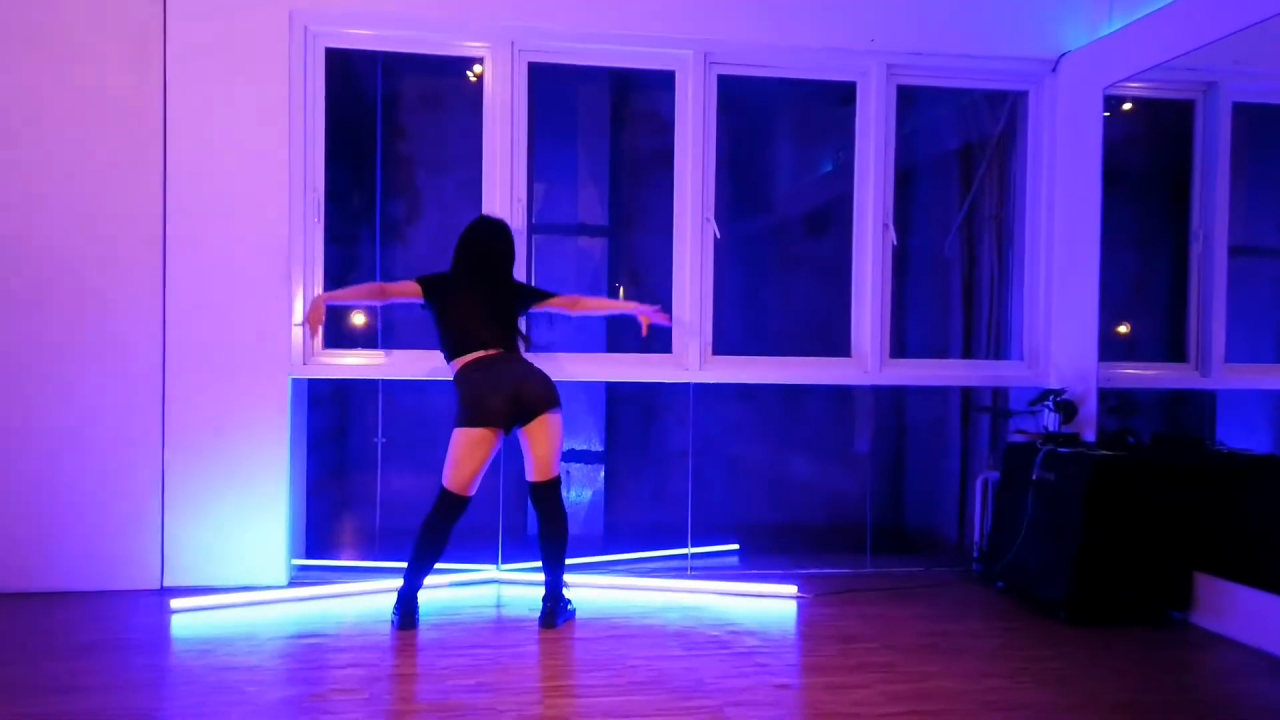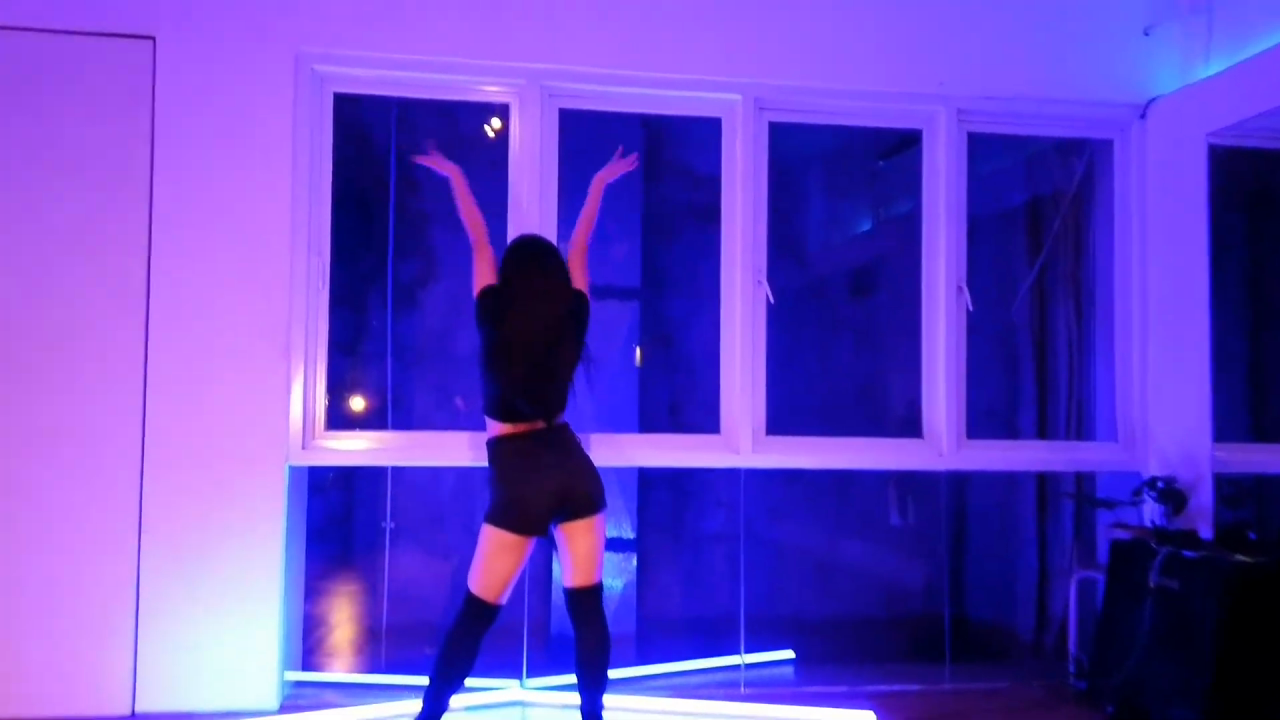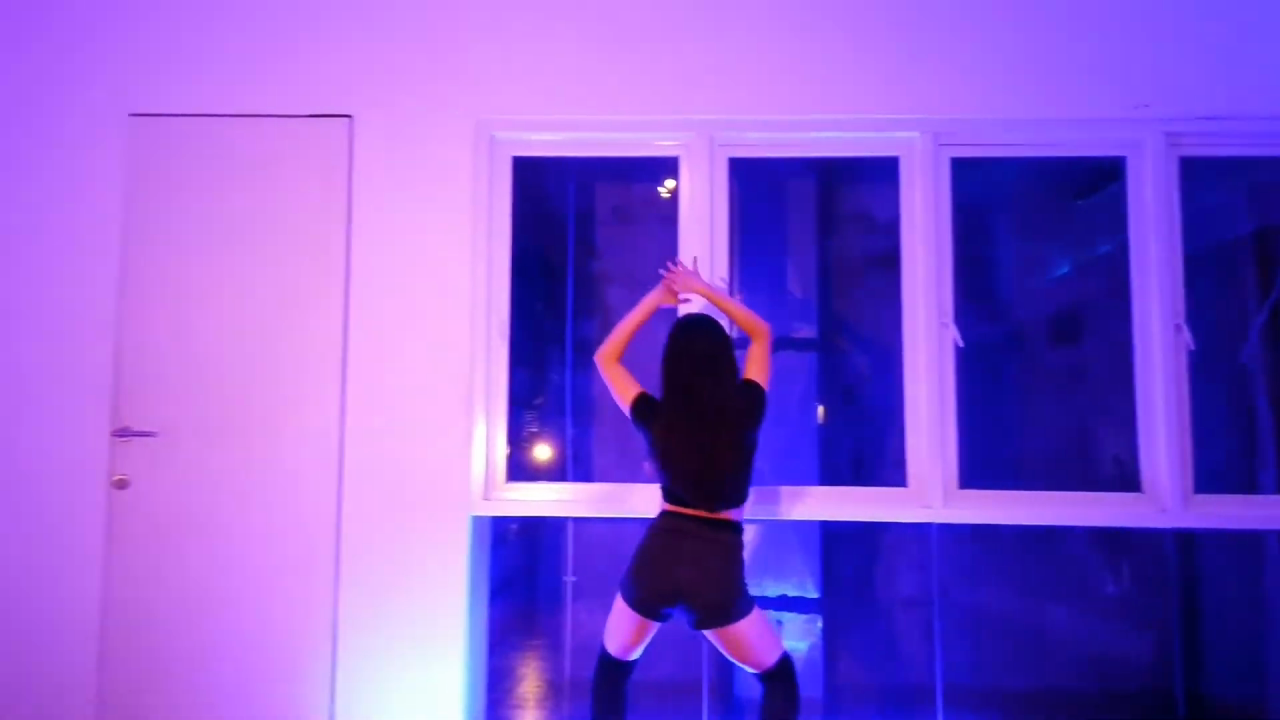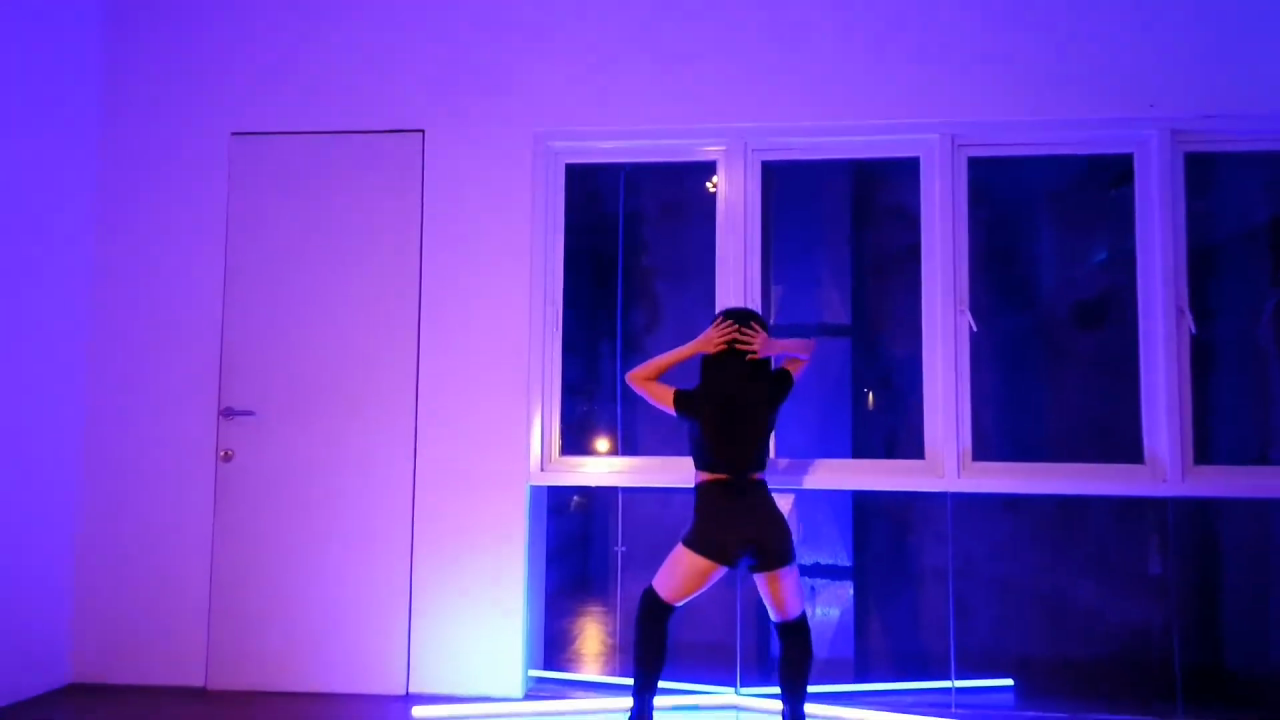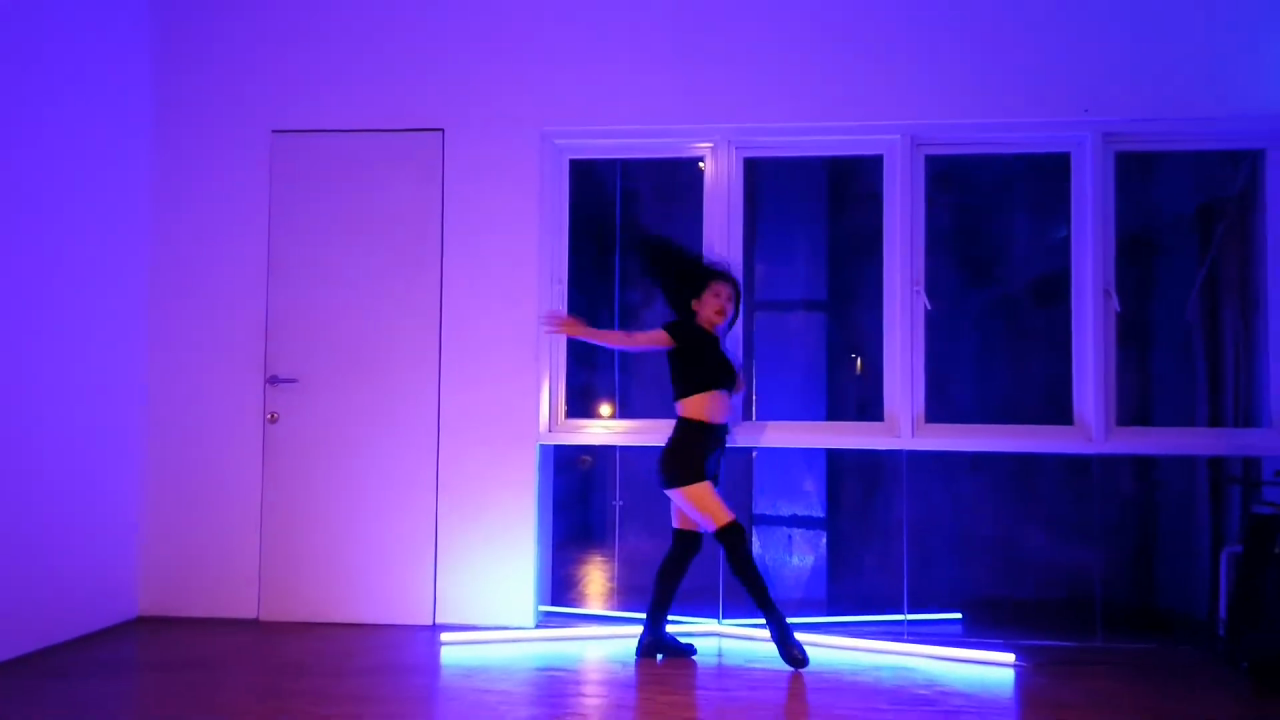
dt=0.7s
person 1, frame 1
left shoulder: (441, 287)
right shoulder: (513, 292)
left elbow: (382, 292)
right elbow: (574, 305)
left wrist: (325, 299)
right wrist: (635, 307)
left hip: (480, 392)
right hip: (532, 384)
left knee: (449, 503)
right knee: (547, 494)
left ankle: (407, 602)
right ankle: (554, 600)
person 1, frame 2
left shoulder: (495, 321)
right shoulder: (572, 319)
left elbow: (479, 242)
right elbow: (579, 250)
left wrist: (454, 176)
right wrist: (599, 185)
left hip: (518, 481)
right hip: (573, 470)
left knee: (476, 613)
right knee: (586, 606)
person 1, frame 3
left shoulder: (657, 420)
right shoulder: (745, 414)
left elbow: (605, 358)
right elbow: (762, 334)
left wrist: (654, 298)
right wrist: (704, 291)
left hip: (656, 560)
right hip: (718, 570)
left knee: (613, 667)
right knee: (780, 677)
person 1, frame 4
left shoulder: (699, 403)
right shoulder: (770, 393)
left elbow: (635, 378)
right elbow: (807, 350)
left wrist: (694, 346)
right wrist: (775, 349)
left hip: (717, 520)
right hip: (766, 520)
left knee: (653, 610)
right knee: (793, 626)
person 1, frame 5
left shoulder: (711, 347)
right shoulder: (686, 336)
right elbow: (627, 339)
right wrist: (578, 330)
left hip: (707, 454)
right hip: (686, 454)
left knee: (687, 544)
right knee: (733, 536)
left ankle: (654, 633)
right ankle: (777, 624)
